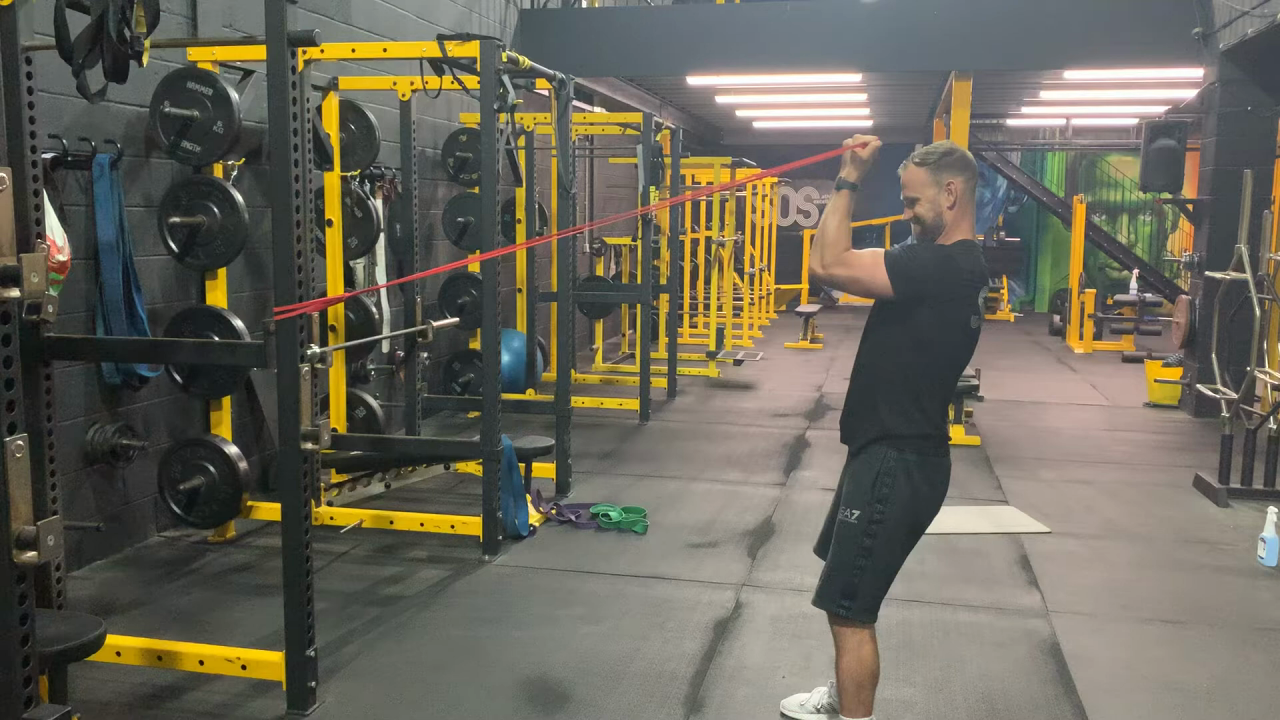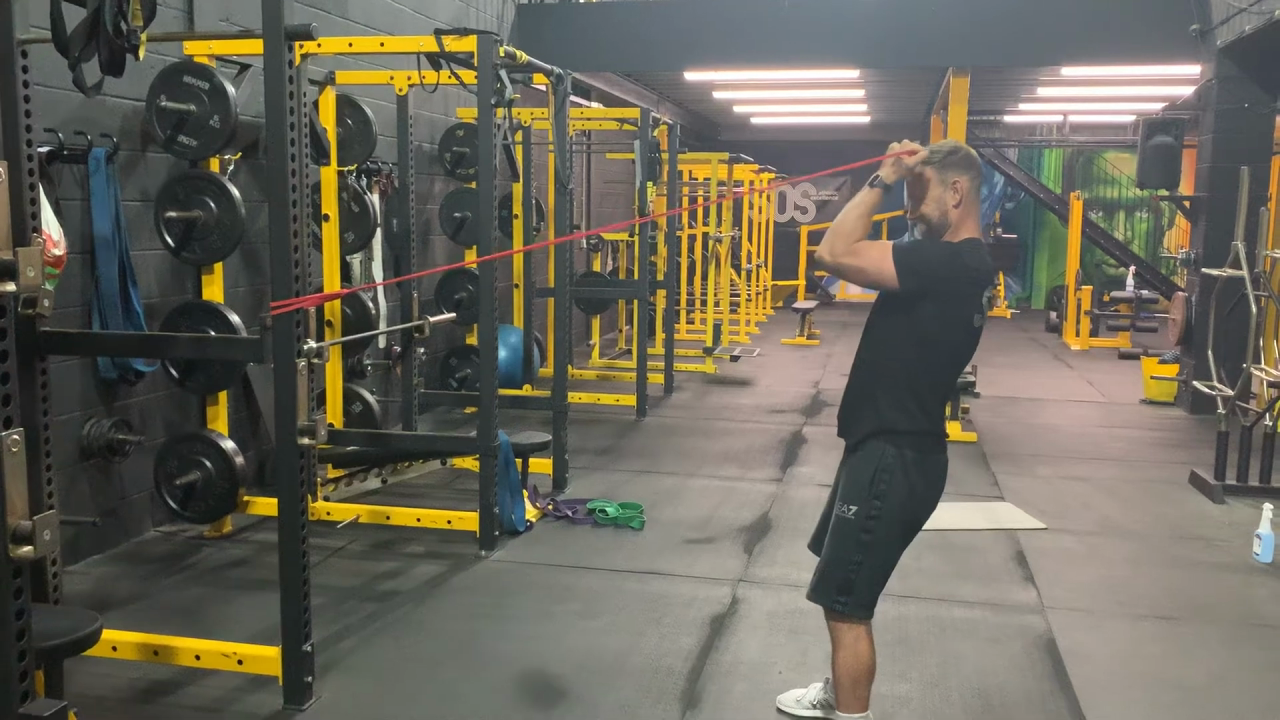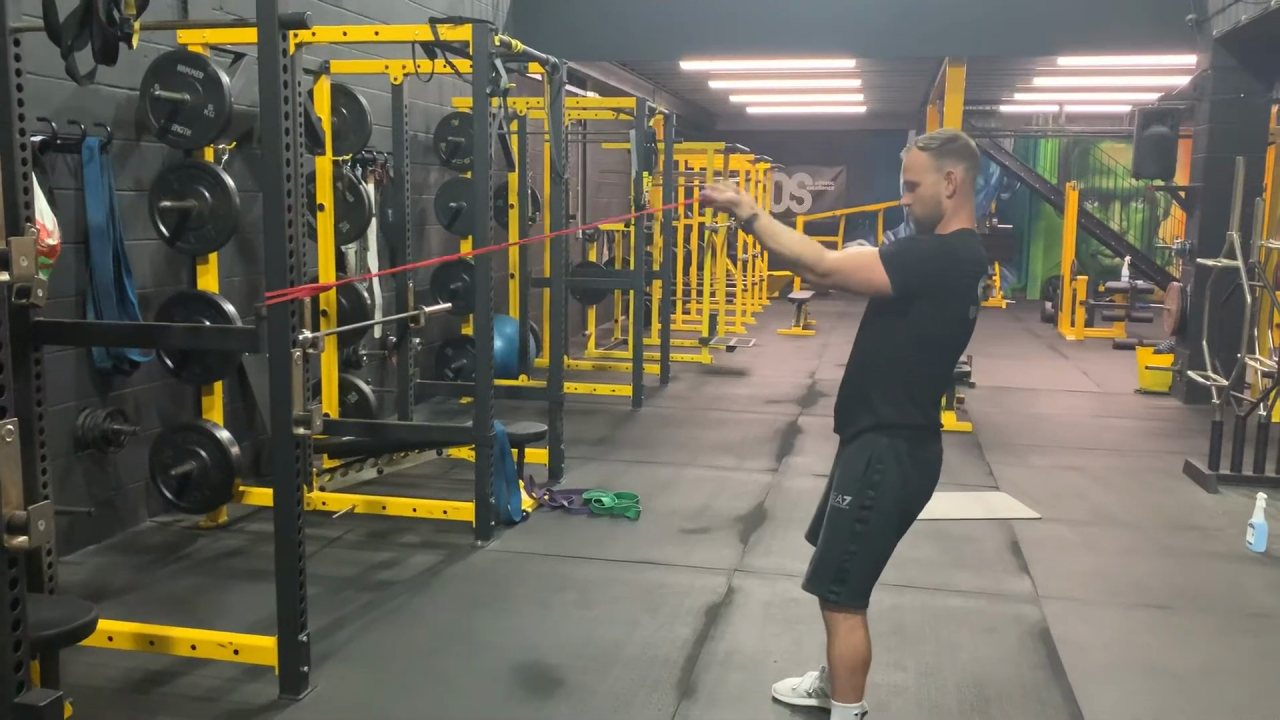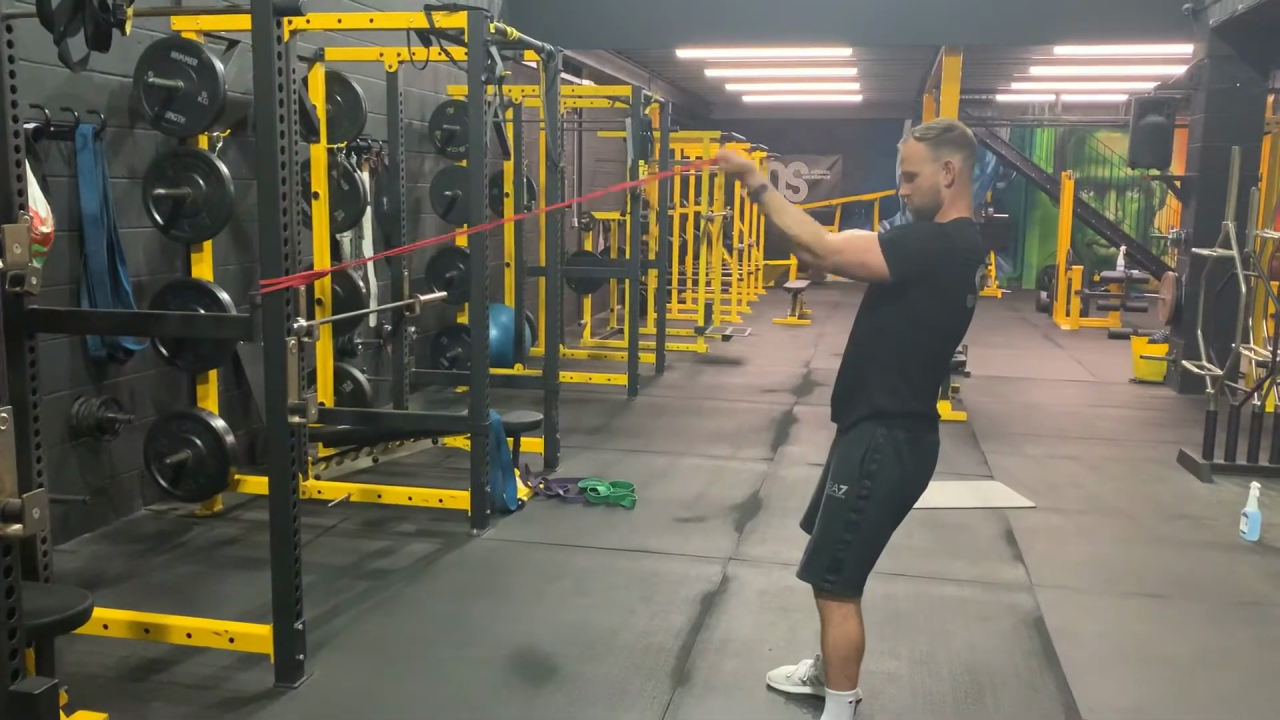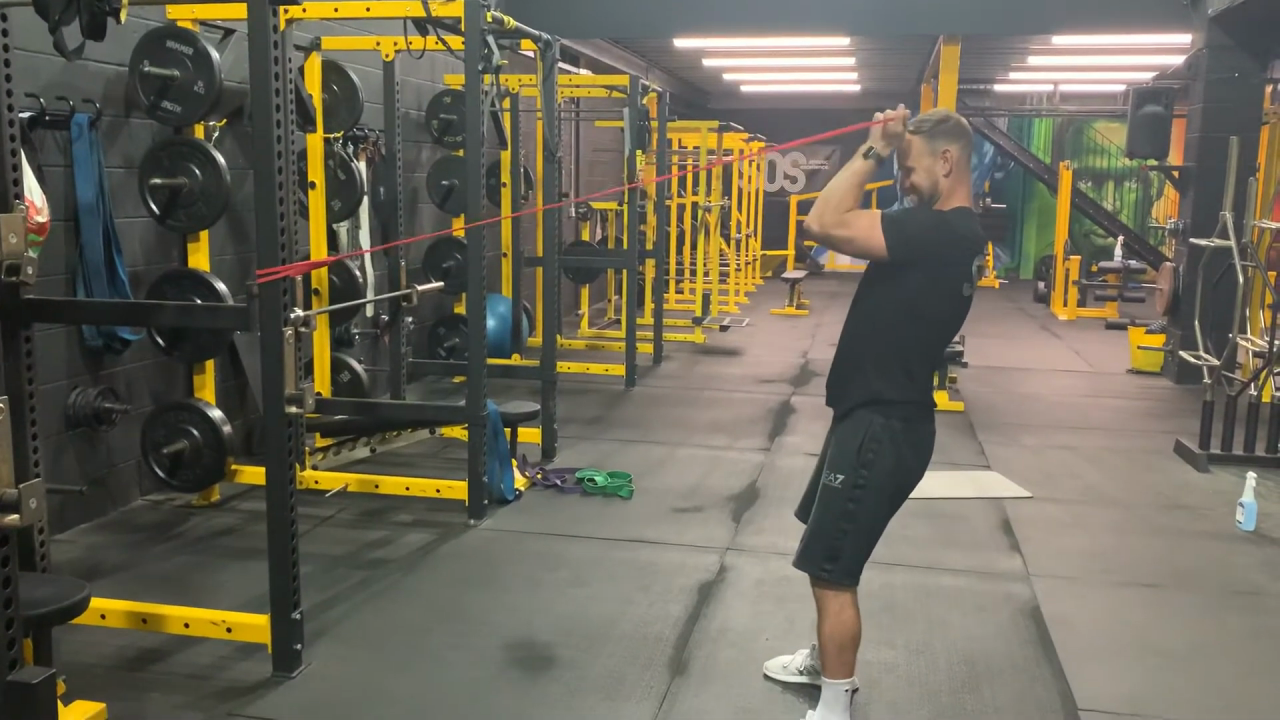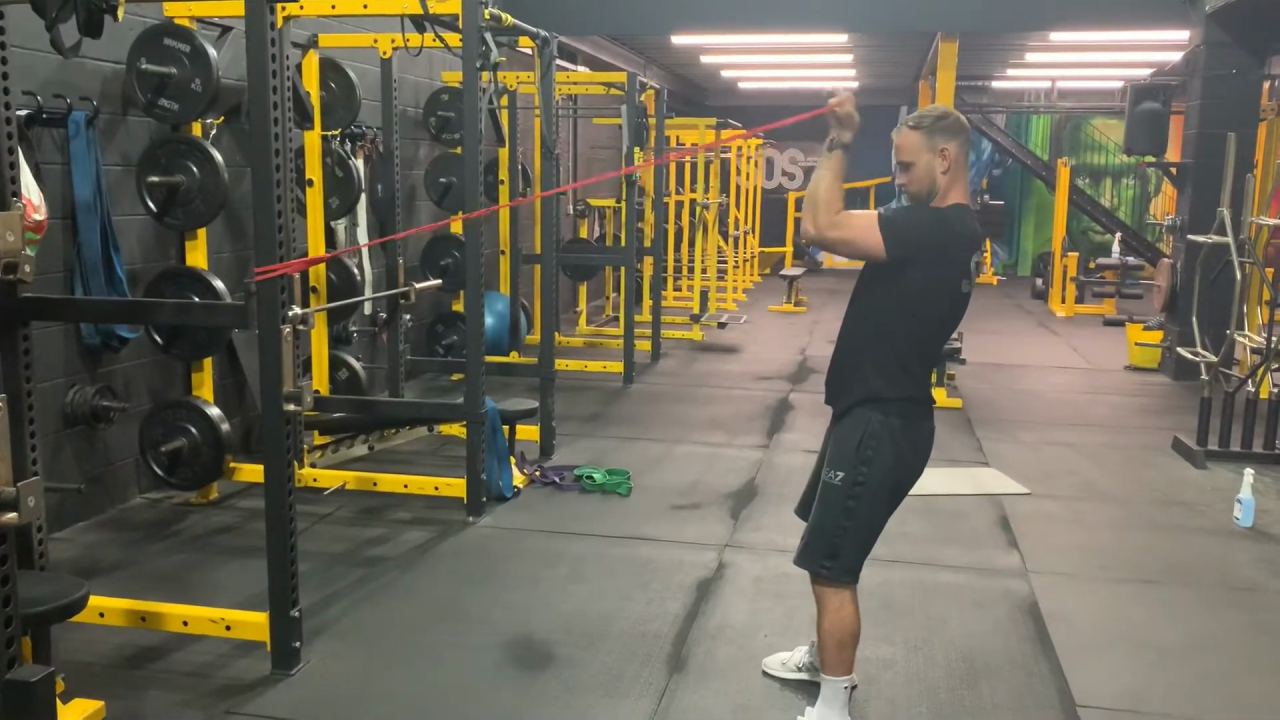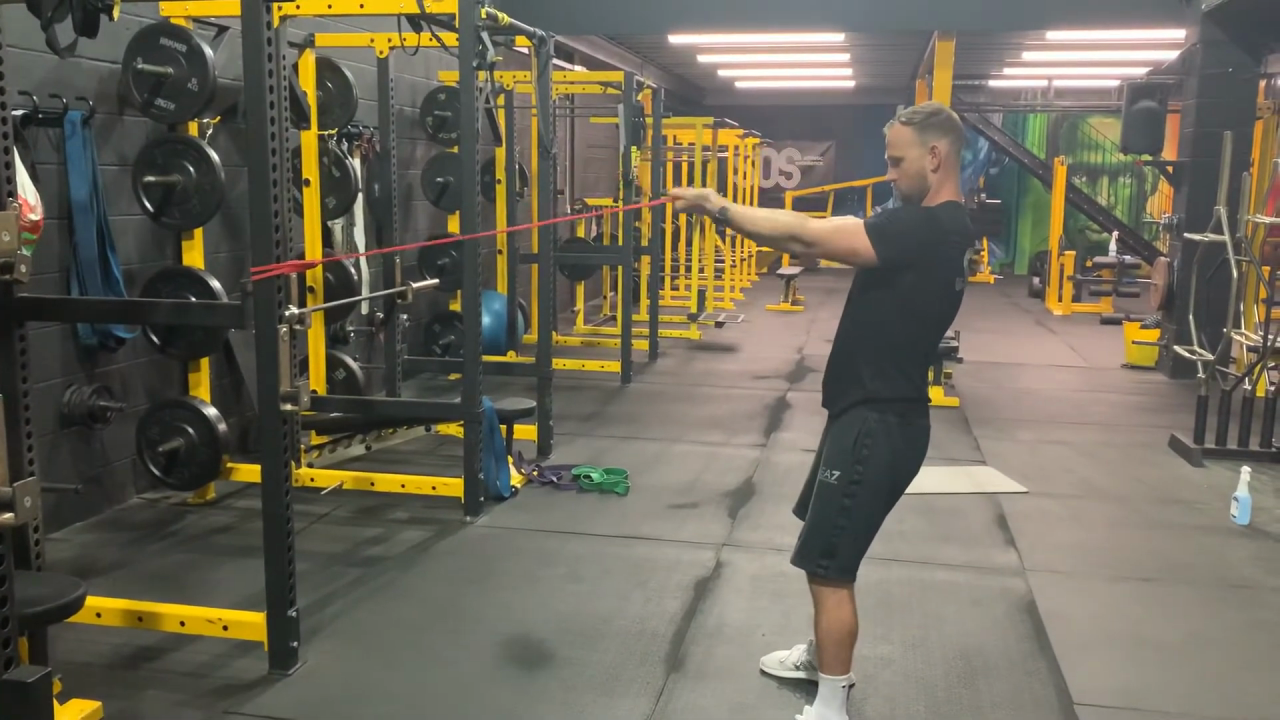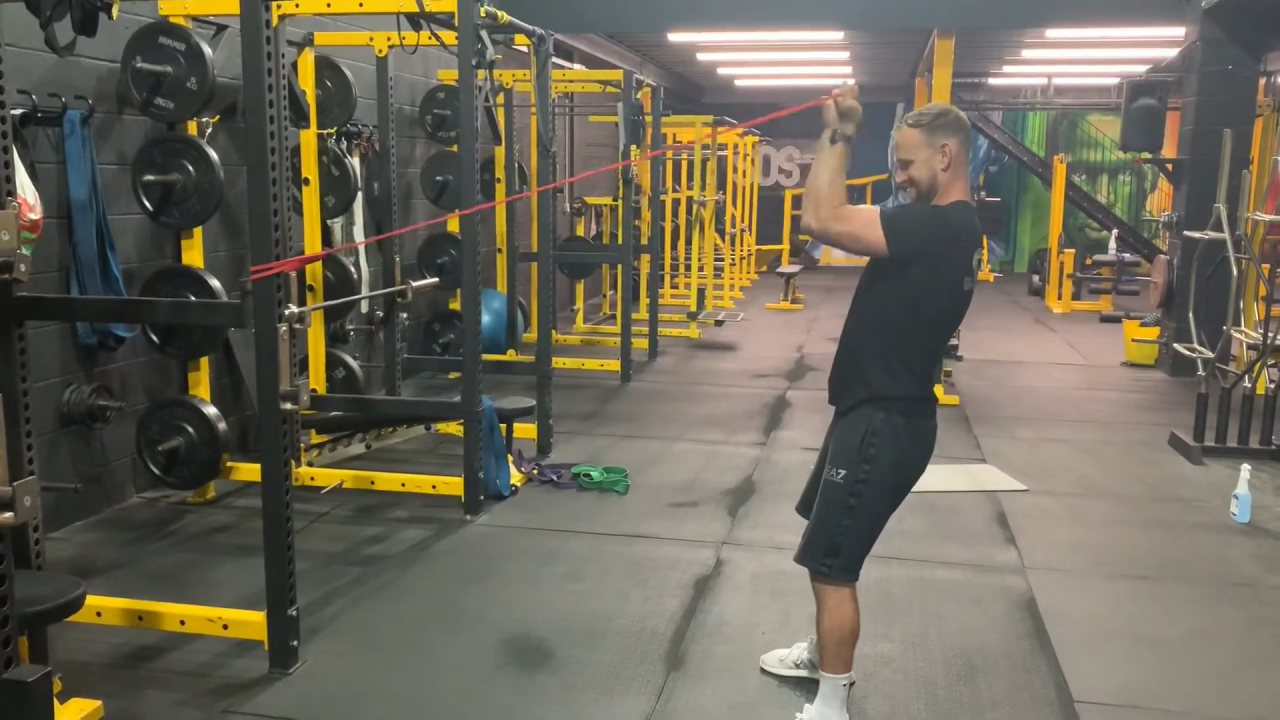
dt=0.7s
person 1, frame 1
left shoulder: (942, 267)
right shoulder: (951, 265)
left elbow: (828, 265)
left wrist: (848, 179)
left hip: (898, 462)
right hip: (894, 450)
left knee: (849, 607)
right knee: (845, 593)
person 1, frame 2
left shoulder: (949, 265)
right shoulder: (957, 264)
left elbow: (834, 254)
right elbow: (854, 258)
left wrist: (881, 179)
left hip: (894, 458)
right hip: (889, 447)
left knee: (845, 602)
right knee: (842, 592)
person 1, frame 3
left shoulder: (940, 258)
right shoulder: (947, 254)
left elbow: (824, 269)
right elbow: (848, 268)
left wrist: (749, 212)
left hip: (890, 449)
right hip: (887, 438)
left knee: (840, 593)
right knee: (839, 581)
person 1, frame 4
left shoulder: (940, 246)
right shoulder: (944, 242)
left elbow: (825, 251)
right elbow: (852, 249)
left wrist: (758, 185)
left hip: (885, 438)
right hip: (885, 427)
left knee: (833, 580)
right knee: (834, 564)
right ankle: (829, 670)
person 1, frame 5
left shoulder: (939, 232)
right shoulder: (946, 231)
left elbow: (824, 224)
right elbow: (844, 227)
left wrist: (872, 152)
left hip: (883, 426)
right hip: (879, 414)
left knee: (830, 570)
right knee: (828, 555)
right ankle: (827, 661)
person 1, frame 6
left shoulder: (938, 231)
right shoulder: (943, 228)
left elbow: (820, 227)
right elbow: (838, 227)
left wrist: (840, 142)
left hip: (881, 423)
right hip: (876, 412)
left knee: (830, 566)
right knee: (828, 552)
right ankle: (826, 657)
person 1, frame 7
left shoulder: (927, 229)
right shoulder: (937, 225)
left elbow: (808, 237)
left wrist: (718, 207)
left hip: (878, 423)
right hip: (875, 411)
left knee: (826, 564)
right knee: (825, 549)
right ankle: (824, 655)
person 1, frame 8
left shoulder: (939, 228)
right shoulder: (943, 226)
left elbow: (823, 220)
left wrist: (838, 135)
left hip: (884, 422)
right hip: (878, 411)
left knee: (831, 563)
right knee: (829, 549)
right ankle: (825, 654)
